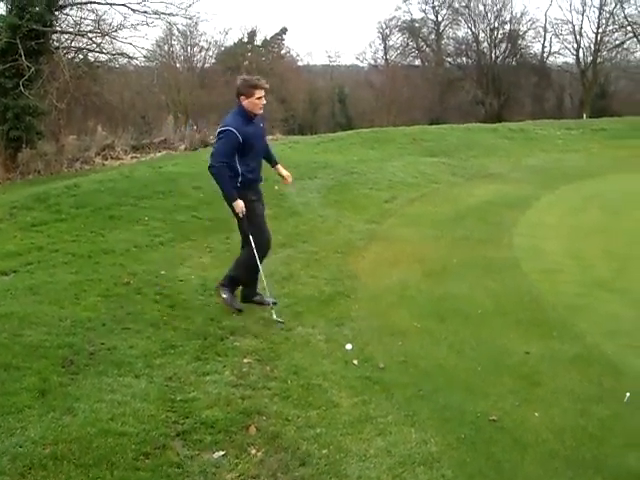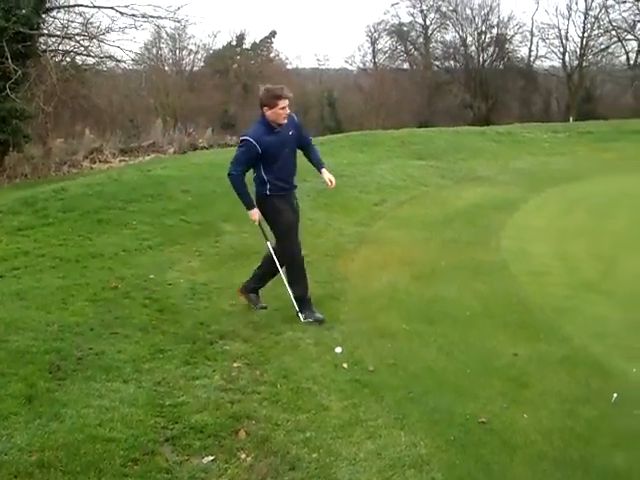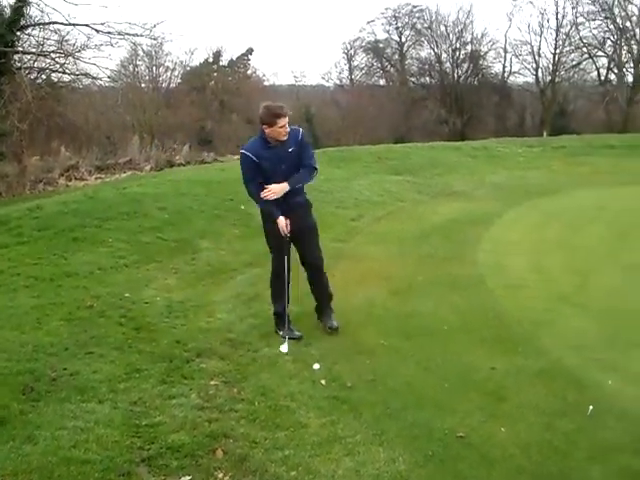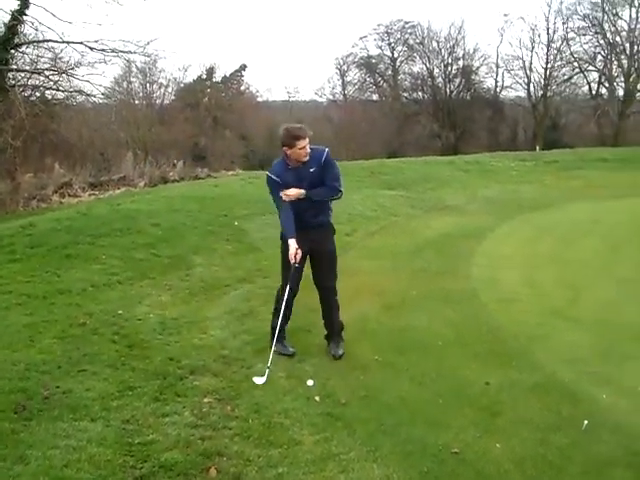
dt=0.4s
person 1, frame 1
left shoulder: (257, 117)
right shoulder: (232, 128)
right elbow: (216, 165)
left wrist: (277, 166)
right wrist: (233, 199)
left hip: (253, 188)
right hip: (240, 192)
left knee: (252, 240)
right knee: (260, 242)
left ankle: (249, 291)
right ankle: (227, 285)
person 1, frame 2
left shoulder: (291, 122)
right shoulder: (254, 139)
left elbow: (307, 146)
right elbow: (235, 173)
left wrist: (322, 168)
right wrist: (250, 207)
left hip: (289, 194)
right hip: (272, 200)
left knee: (283, 249)
right knee: (292, 252)
left ankle: (250, 287)
right ankle: (303, 305)
person 1, frame 3
left shoulder: (297, 136)
right shoulder: (251, 152)
left elbow: (311, 169)
right elbow: (254, 191)
left wrist: (286, 186)
right wrist: (277, 216)
left hip: (300, 208)
right hip: (273, 215)
left knee: (314, 262)
right knee: (280, 268)
left ankle: (324, 308)
right ankle: (281, 321)
person 1, frame 4
left shoulder: (322, 156)
right shoulder: (276, 173)
left elbow: (335, 190)
right elbow: (285, 209)
left wrist: (302, 194)
right wrist: (291, 241)
left hip: (322, 230)
right hip: (294, 234)
left knee: (327, 286)
right knee: (288, 285)
left ankle: (335, 336)
right ankle: (278, 337)
